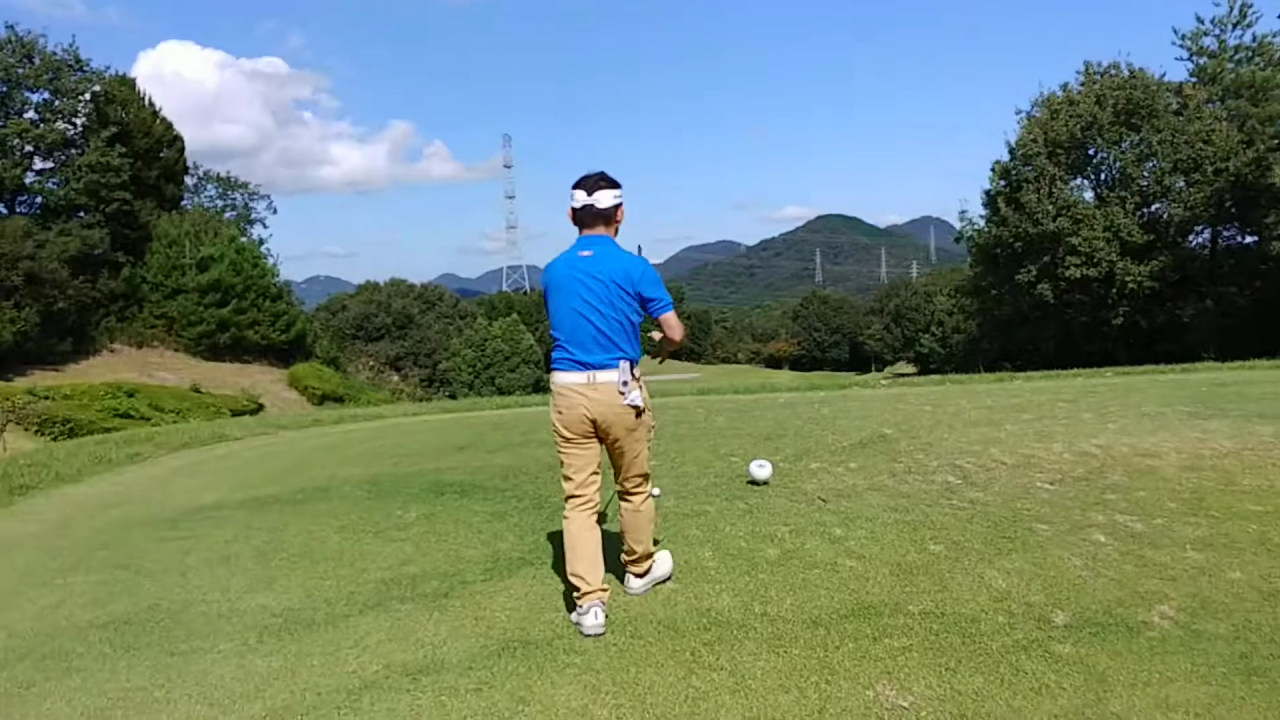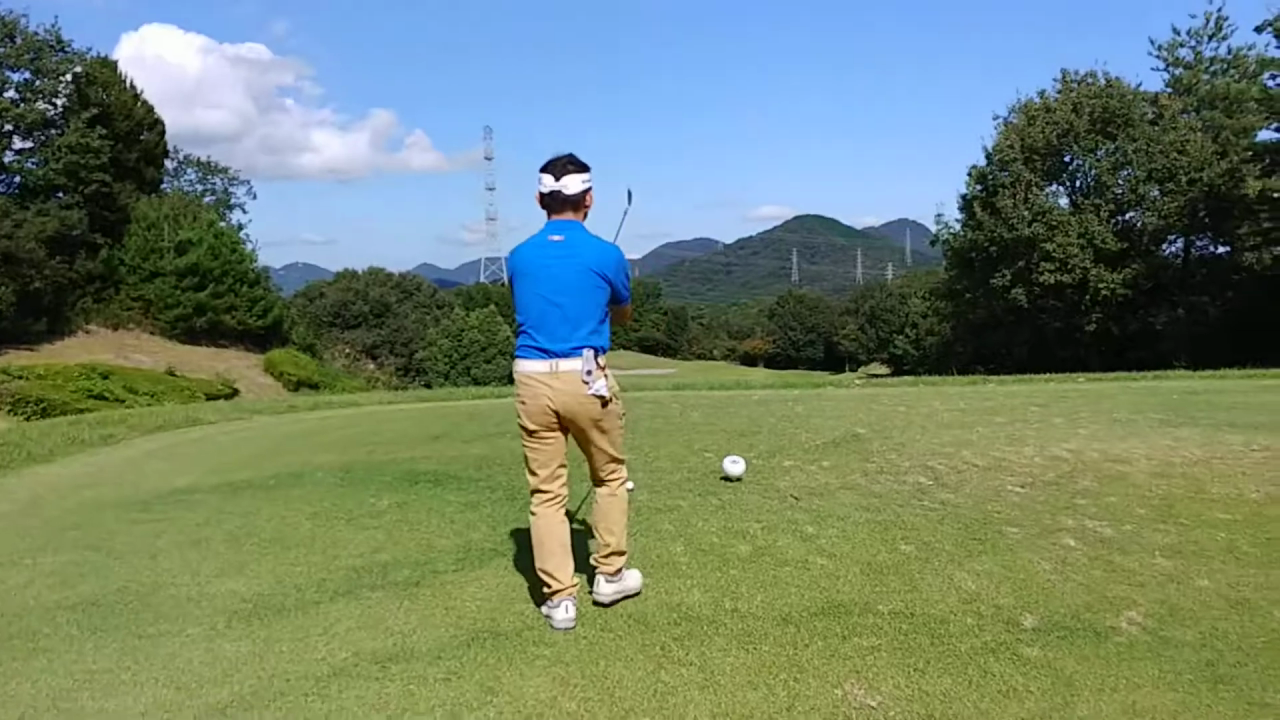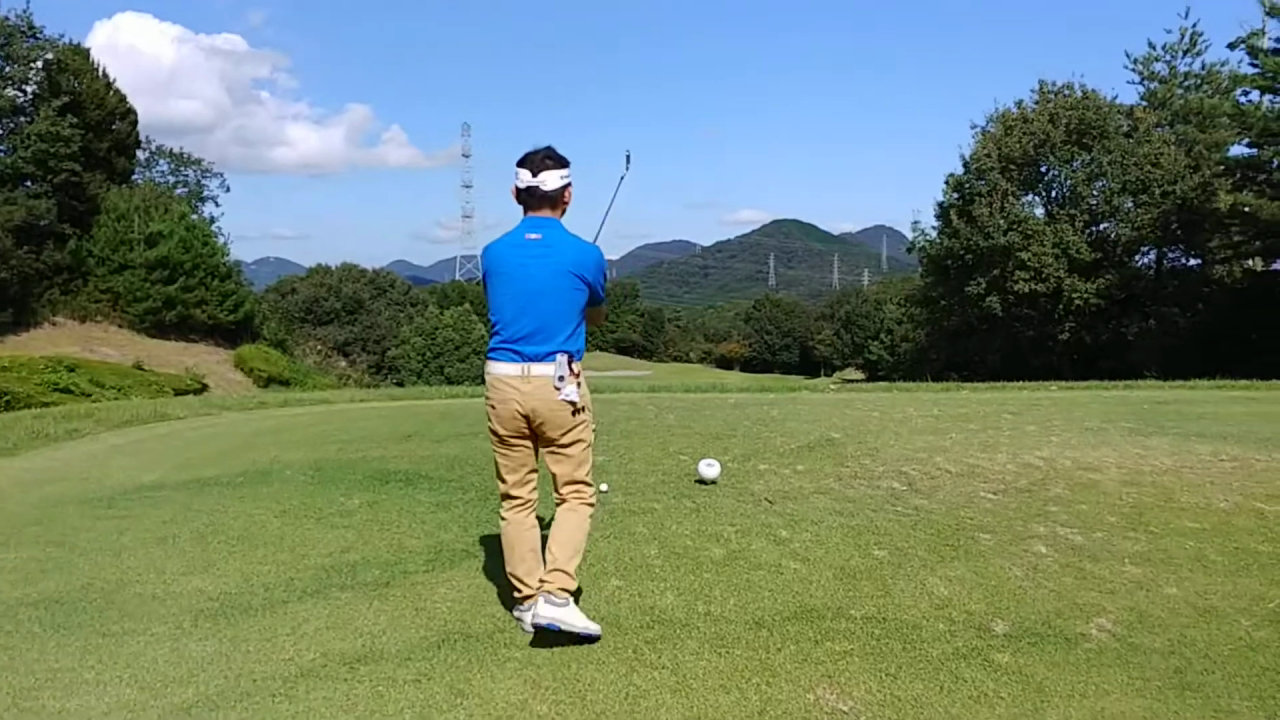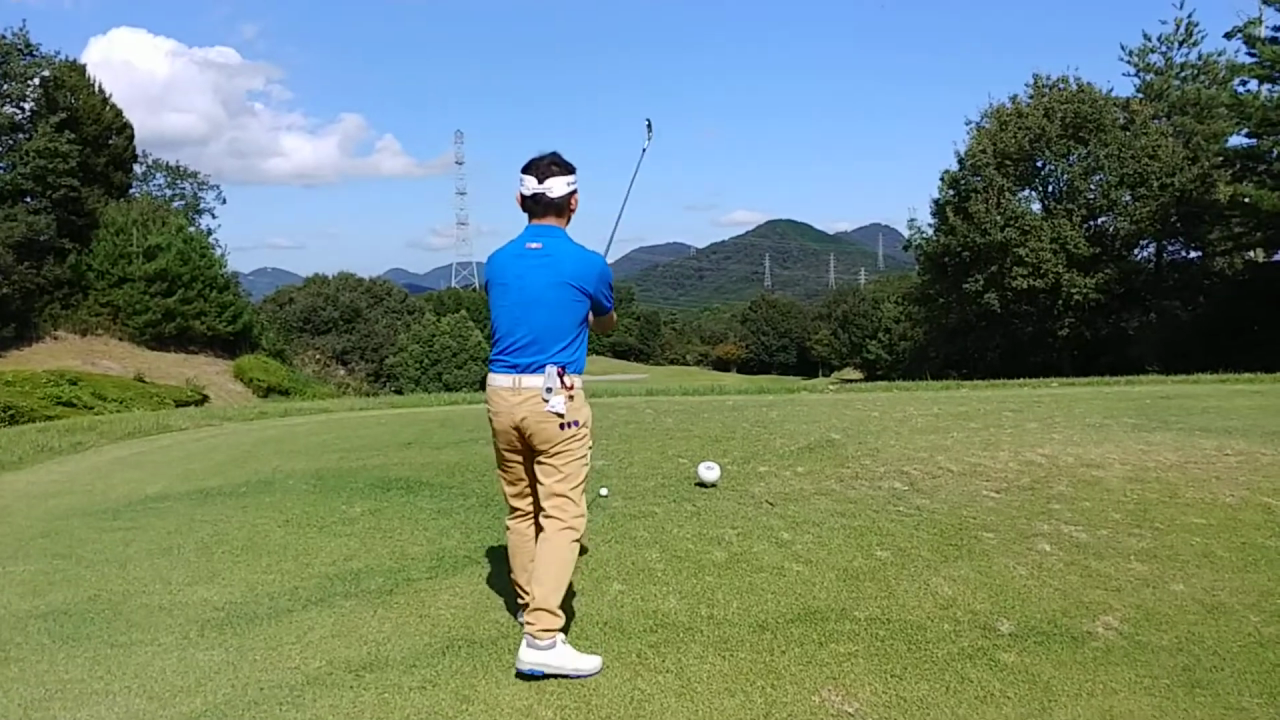
dt=0.2s
person 1, frame 1
left shoulder: (553, 271)
right shoulder: (636, 268)
right elbow: (675, 333)
right wrist: (661, 345)
left hip: (568, 392)
right hip: (620, 390)
left knee: (579, 499)
right knee: (634, 487)
left ankle: (589, 603)
right ankle: (639, 569)
person 1, frame 2
left shoulder: (518, 257)
right shoulder: (607, 255)
right elbow: (622, 315)
left hip: (533, 381)
right hip: (587, 380)
left knee: (546, 493)
right knee: (610, 476)
left ankle: (559, 598)
right ankle: (610, 574)
person 1, frame 3
left shoulder: (493, 254)
right shoulder: (586, 255)
right elbow: (596, 316)
left hip: (504, 384)
right hip: (559, 385)
left knee: (517, 498)
right knee: (575, 493)
left ankle: (527, 600)
right ankle: (555, 598)
person 1, frame 4
left shoulder: (497, 263)
right shoulder: (589, 264)
right elbow: (606, 324)
left hip: (503, 394)
right hip: (556, 398)
left knee: (521, 510)
right knee: (563, 518)
left ankle: (532, 608)
right ankle: (540, 638)
